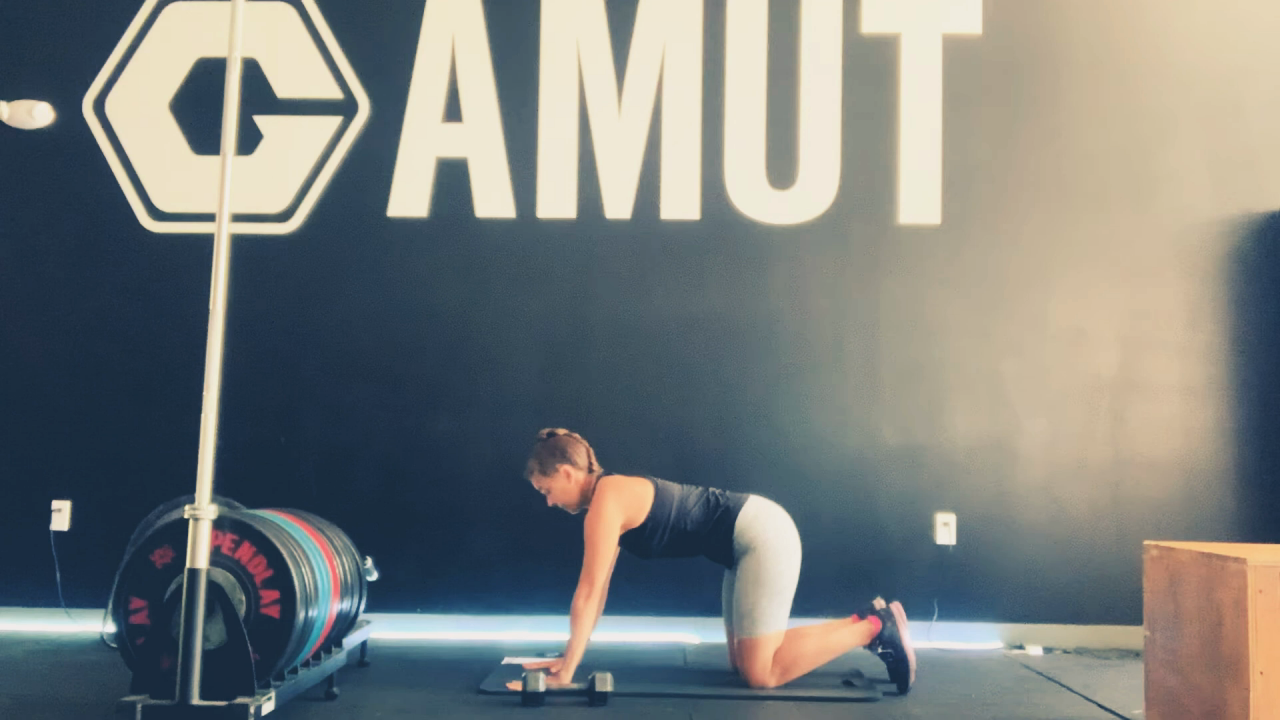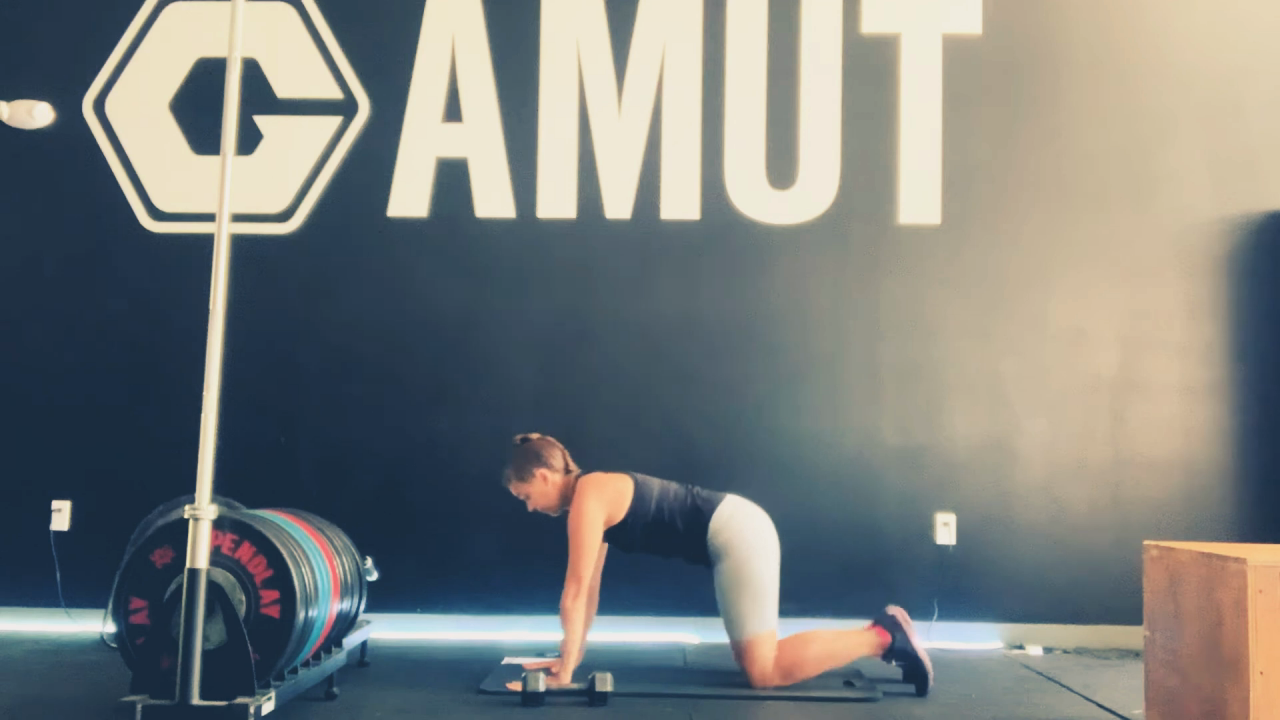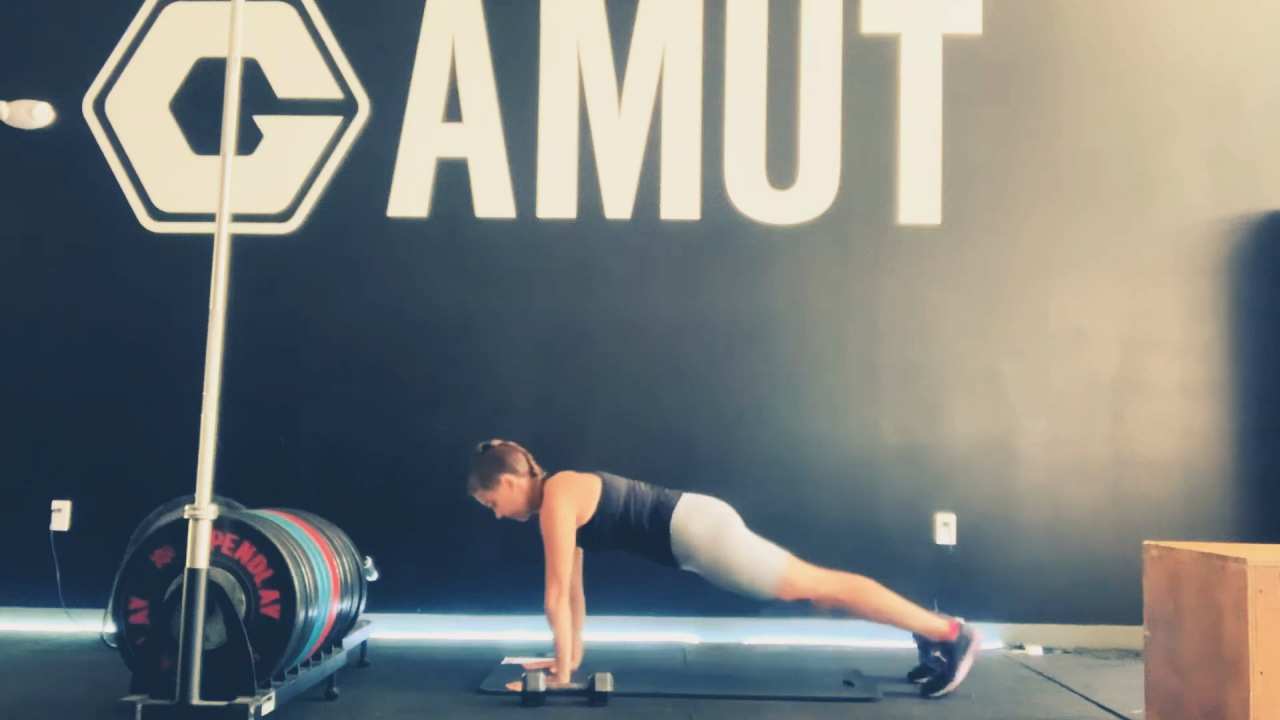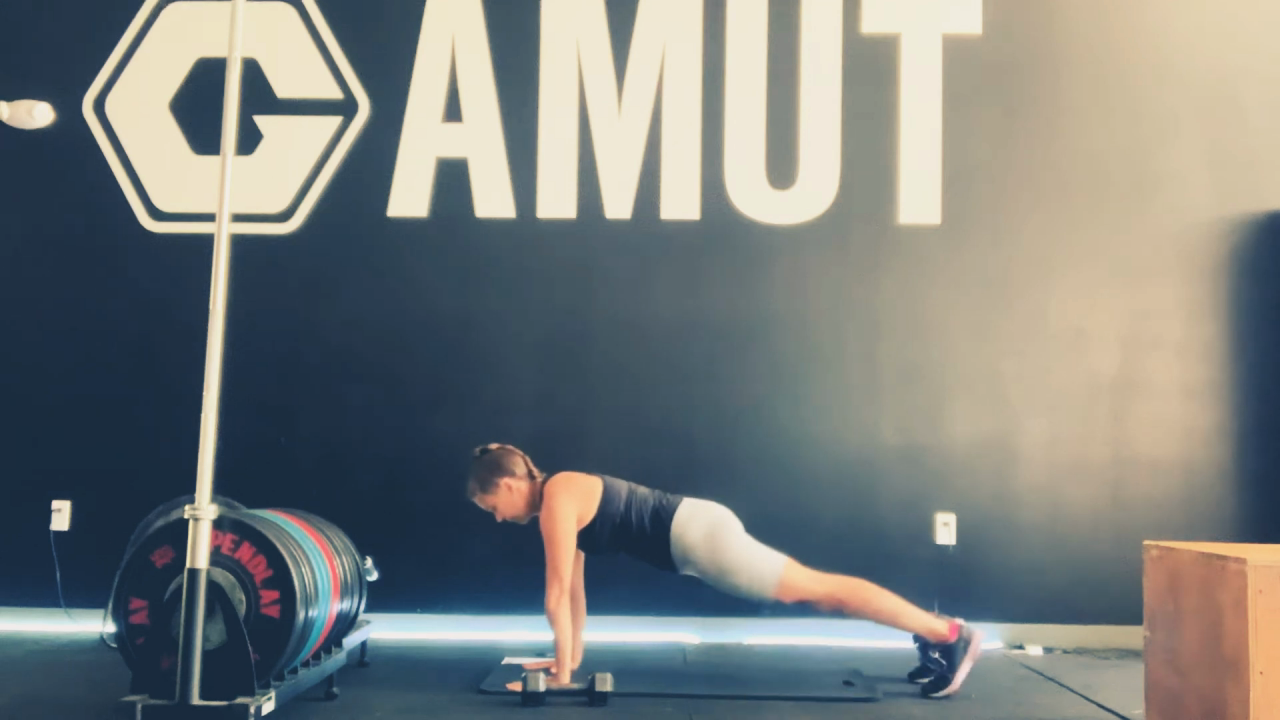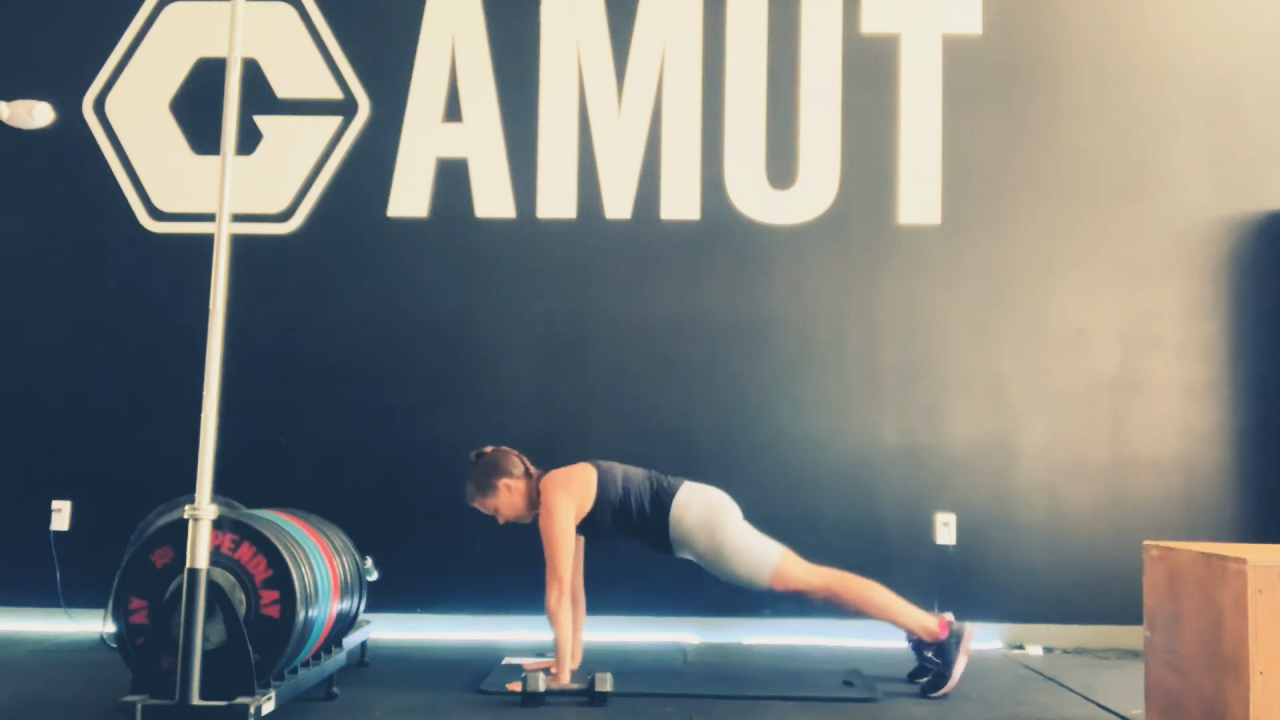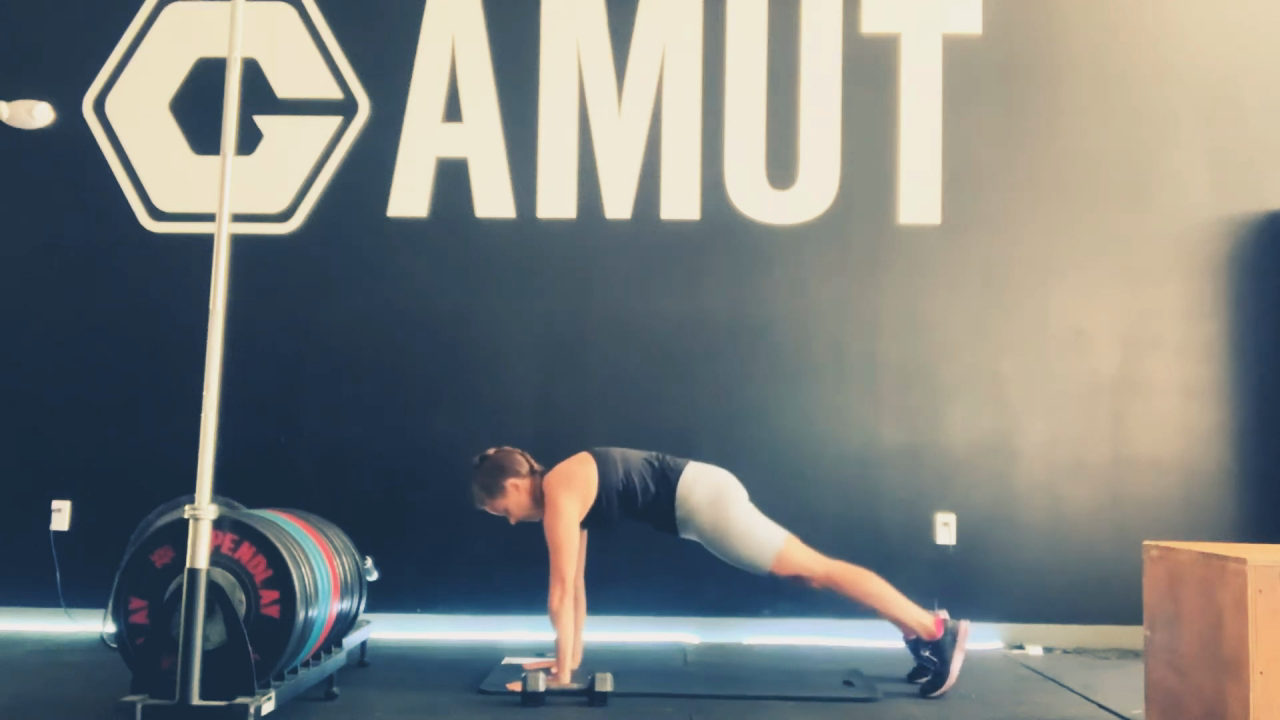
dt=0.4s
person 1, frame 1
left shoulder: (608, 499)
right shoulder: (608, 499)
left elbow: (588, 593)
right elbow: (597, 589)
left wrist: (566, 672)
right wrist: (567, 657)
left hip: (763, 535)
right hip: (749, 537)
left knee: (761, 675)
right knee: (742, 663)
left ankle: (875, 628)
right ankle: (862, 623)
person 1, frame 2
left shoulder: (588, 497)
right shoulder: (593, 497)
left elbow: (575, 593)
right elbow: (589, 586)
left wrist: (565, 670)
right wrist: (574, 653)
left hip: (734, 534)
right hip: (733, 530)
left knee: (765, 674)
right knee: (766, 657)
left ankle: (885, 638)
right ankle: (885, 628)
person 1, frame 3
left shoulder: (556, 497)
right shoulder: (562, 499)
left elbow: (556, 592)
right elbow: (573, 585)
left wrist: (562, 670)
right wrist: (572, 653)
left hip: (697, 530)
right hip: (695, 527)
left knee: (820, 589)
right knee: (816, 586)
left ankle: (950, 633)
right ankle: (933, 633)
person 1, frame 4
left shoulder: (556, 498)
right shoulder: (563, 500)
left elbow: (557, 592)
right elbow: (573, 587)
left wrist: (561, 671)
right wrist: (573, 654)
left hip: (698, 537)
right hip: (692, 534)
left knee: (818, 590)
right knee: (814, 591)
left ankle: (949, 635)
right ankle: (933, 635)
person 1, frame 5
left shoulder: (553, 495)
right shoulder: (563, 496)
left elbow: (558, 588)
right elbow: (573, 583)
left wrist: (562, 670)
right wrist: (573, 654)
left hip: (697, 519)
right hip: (691, 517)
left knee: (813, 580)
right knee: (806, 584)
left ankle: (940, 631)
right ankle: (925, 634)
person 1, frame 6
left shoulder: (559, 492)
right shoulder: (567, 492)
left elbow: (562, 587)
right elbow: (575, 581)
left wrist: (562, 670)
right wrist: (574, 654)
left hip: (701, 499)
right hip: (695, 498)
left knee: (815, 569)
right knee: (807, 573)
left ankle: (936, 631)
right ankle: (920, 633)
